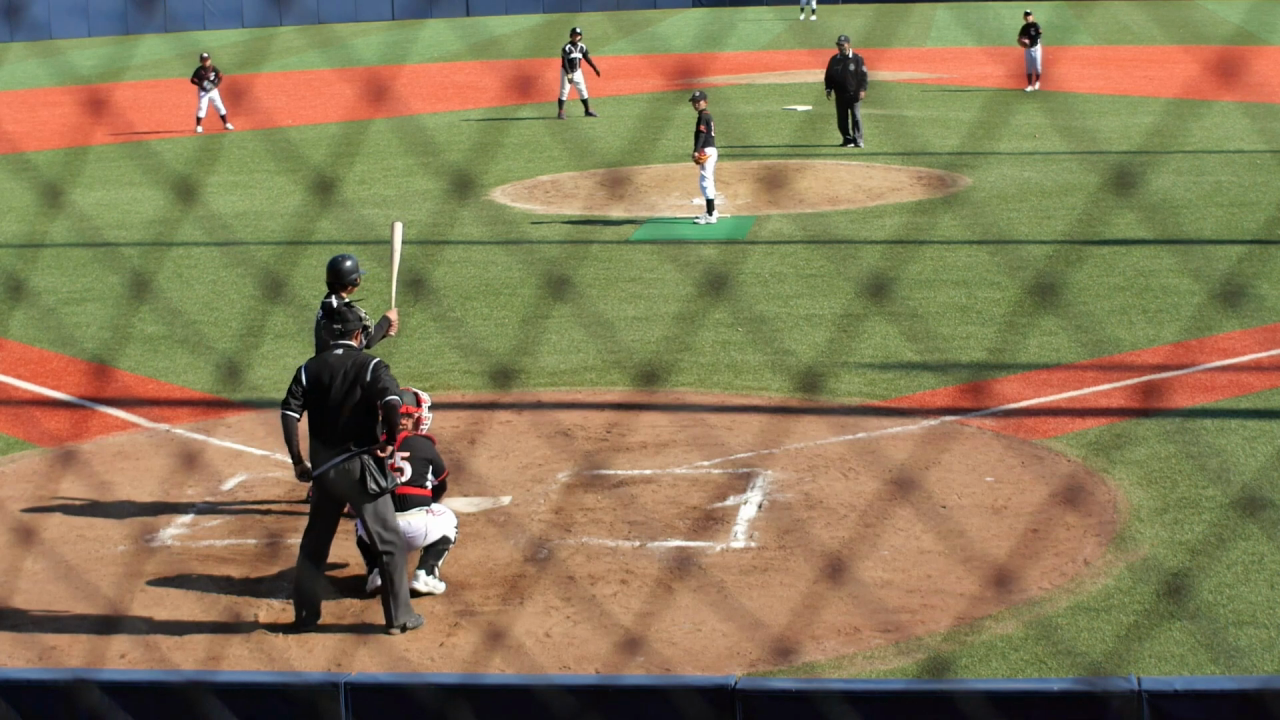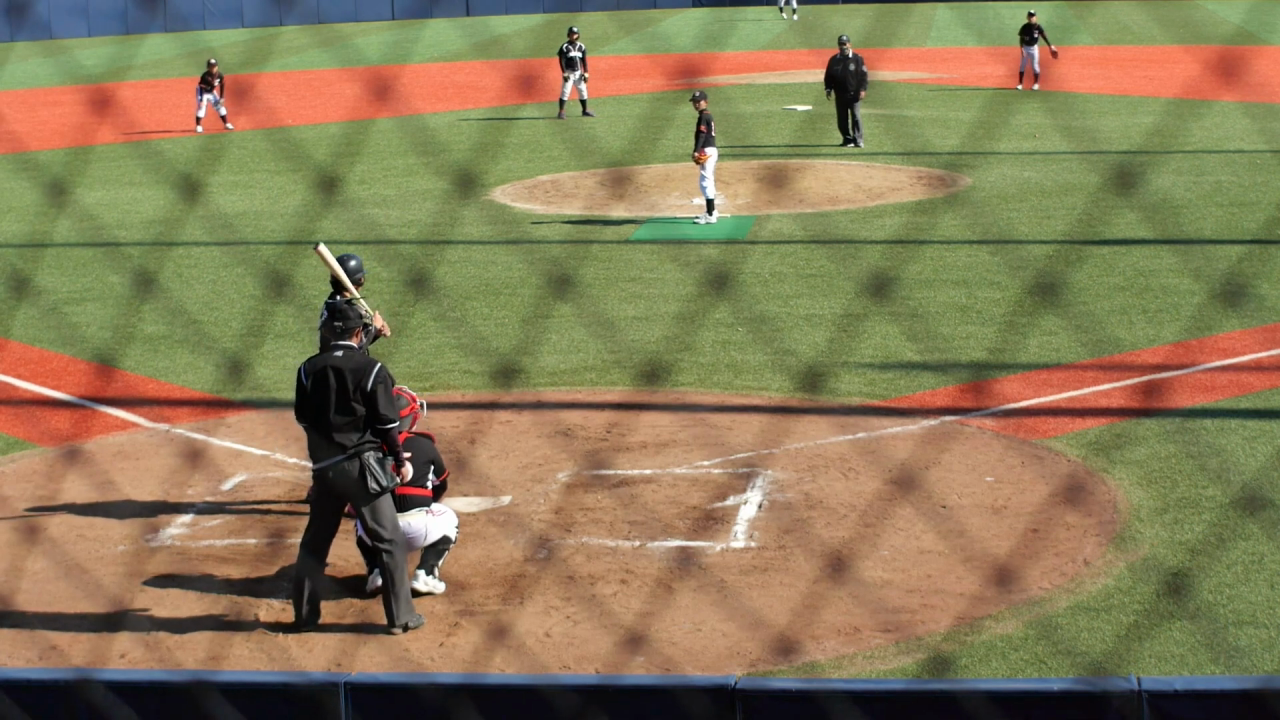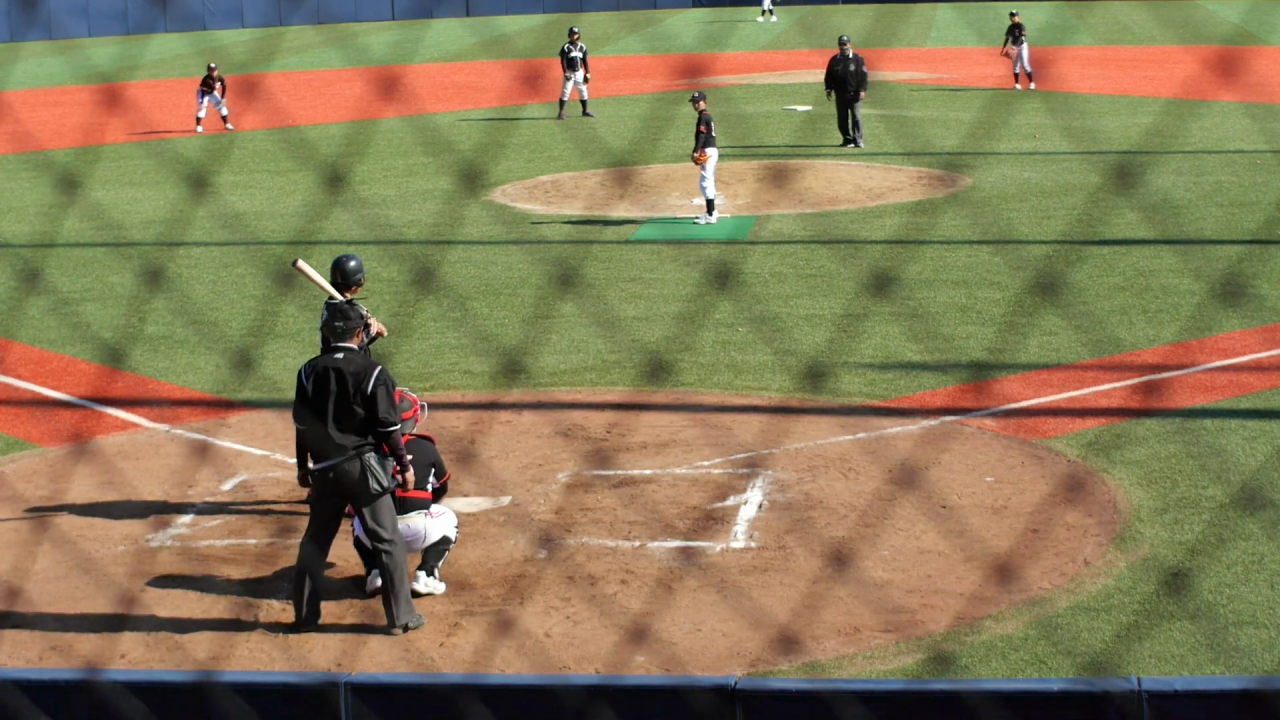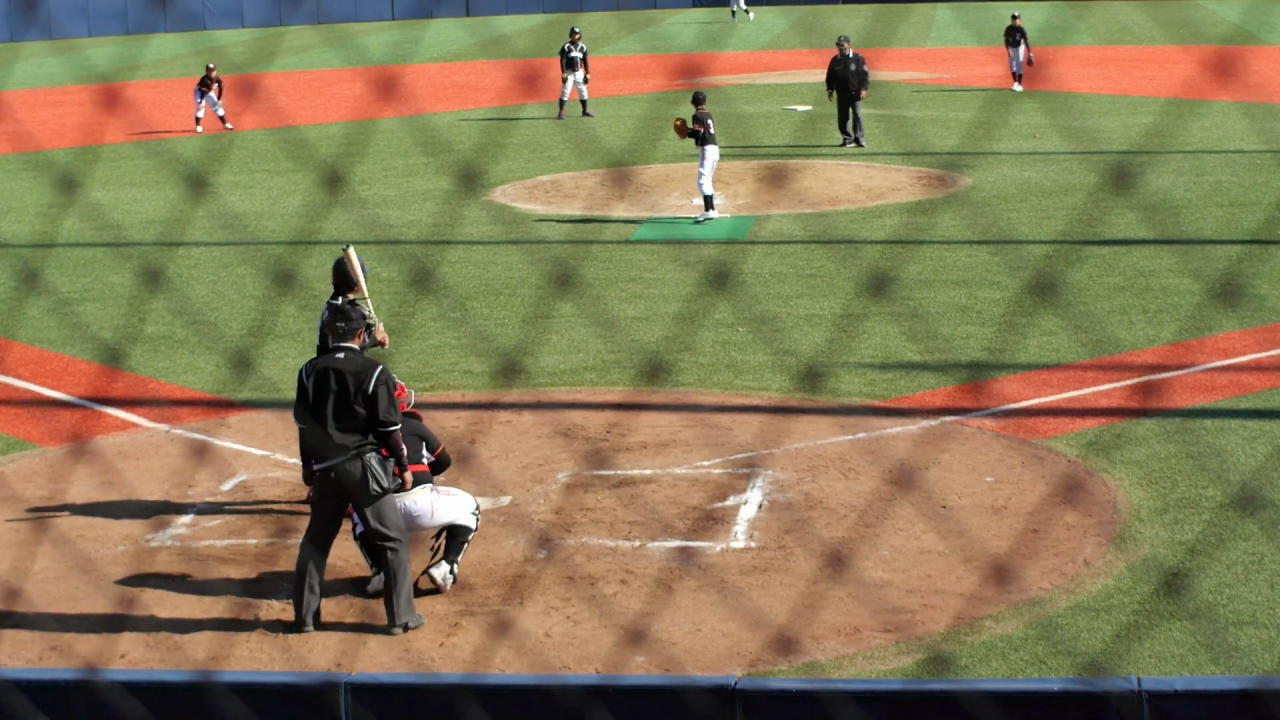
dt=0.7s
person 1, frame 1
left shoulder: (309, 368)
right shoulder: (371, 366)
left elbow: (289, 414)
right elbow: (392, 403)
left wrist: (298, 461)
right wrist: (389, 441)
left hip: (323, 468)
right hip: (362, 466)
left knee: (314, 543)
right knee: (389, 543)
left ankle: (305, 616)
right ankle: (399, 617)
person 1, frame 2
left shoulder: (309, 369)
right shoulder: (372, 369)
left elbow: (304, 421)
right elbow: (387, 425)
right wrist: (401, 462)
left hip: (324, 467)
right hip: (363, 466)
left knee: (314, 542)
right knee: (389, 542)
left ankle: (304, 616)
right ankle: (400, 617)
person 1, frame 3
left shoulder: (310, 370)
right shoulder: (372, 372)
left elbow: (301, 425)
right elbow: (388, 428)
left wrist: (303, 466)
right wrist: (405, 465)
left hip: (325, 468)
right hip: (364, 466)
left knee: (315, 541)
right knee: (388, 542)
left ankle: (305, 616)
right ankle: (400, 617)
person 1, frame 4
left shoulder: (310, 370)
right shoulder: (373, 371)
left elbow: (303, 425)
right elbow: (389, 428)
left wrist: (308, 466)
right wrist: (403, 466)
left hip: (326, 468)
right hip: (365, 467)
left knee: (316, 541)
right knee: (393, 540)
left ankle: (305, 616)
right ankle: (401, 617)
person 2, frame 1
right shoulder: (424, 445)
right elbow: (440, 487)
right hip: (416, 528)
left knee: (363, 522)
right knee: (447, 519)
left ankle: (376, 571)
right ankle: (425, 574)
person 2, frame 2
right shoulder: (424, 444)
right elbow: (441, 487)
right hip: (417, 529)
left knee: (363, 522)
right knee: (448, 518)
left ankle: (377, 572)
right ankle: (425, 574)
person 2, frame 3
right shoulder: (426, 448)
right elbow: (441, 489)
right hip: (417, 532)
left knee: (360, 522)
right knee: (448, 518)
left ankle: (375, 572)
right ankle: (426, 575)
person 2, frame 4
right shoulder: (412, 426)
right elbow: (443, 461)
right hip: (420, 502)
left knee: (360, 517)
right knee: (468, 508)
left ankle: (381, 573)
right ankle: (445, 566)
